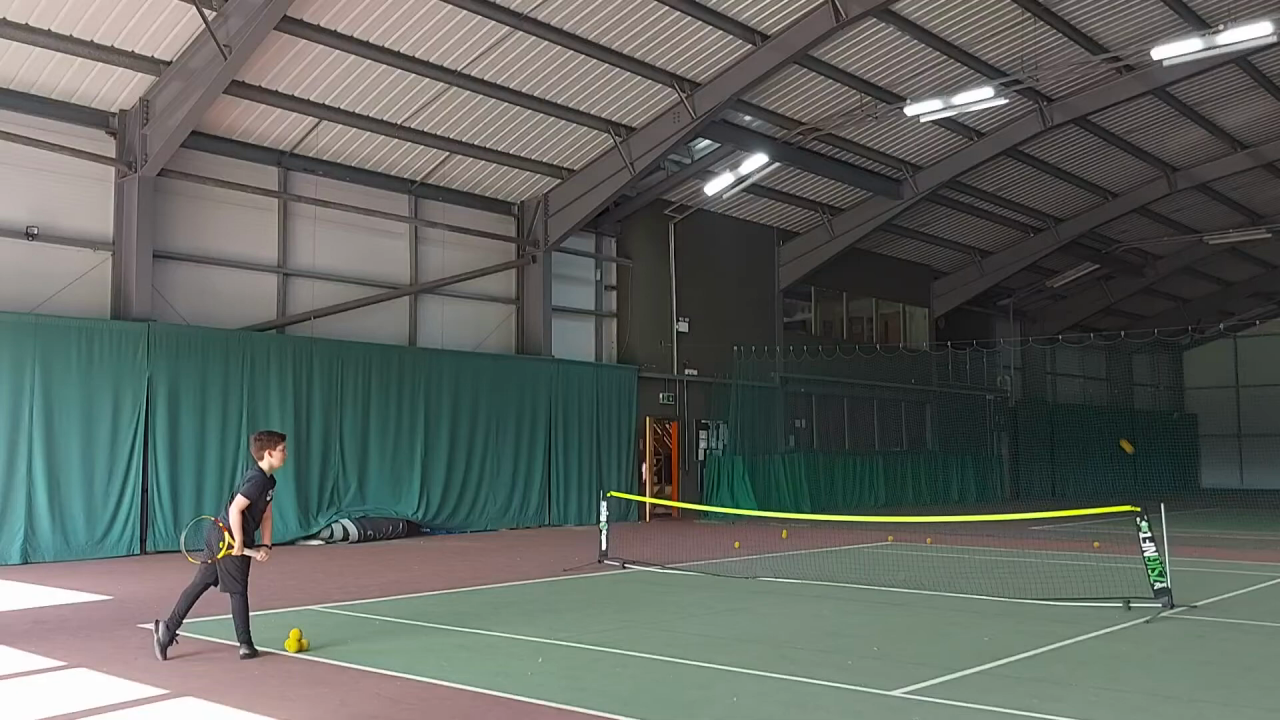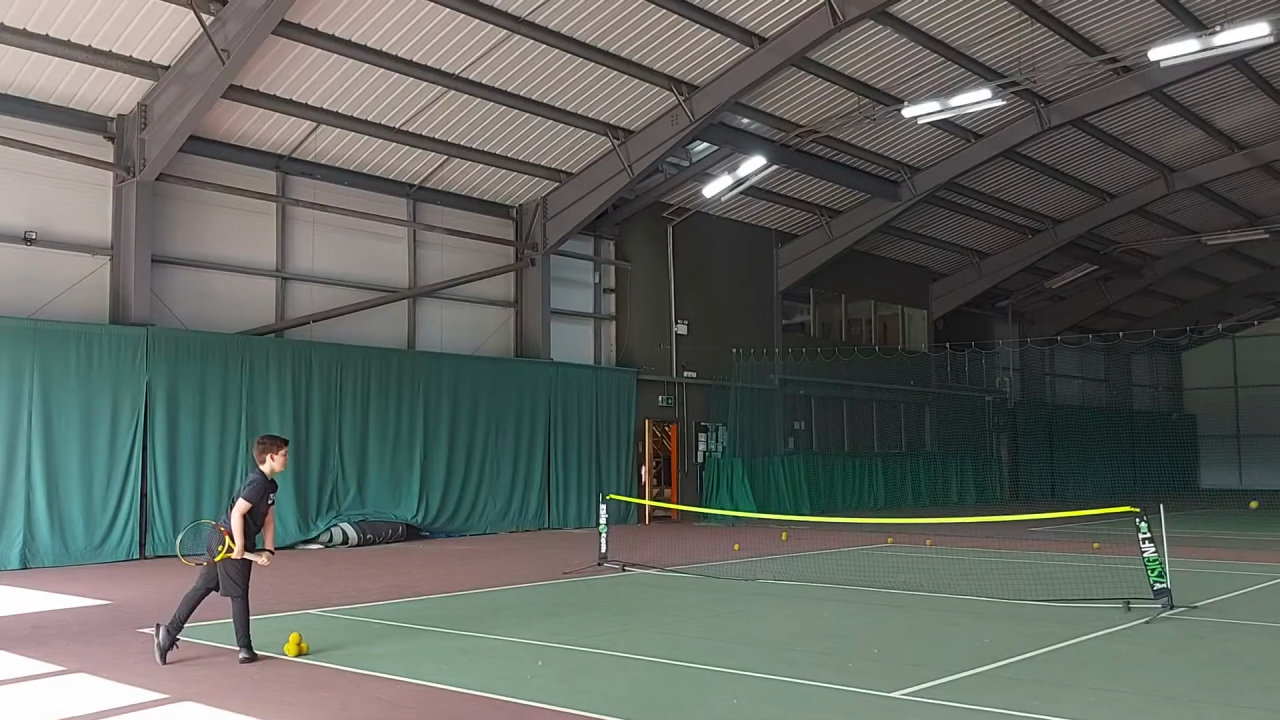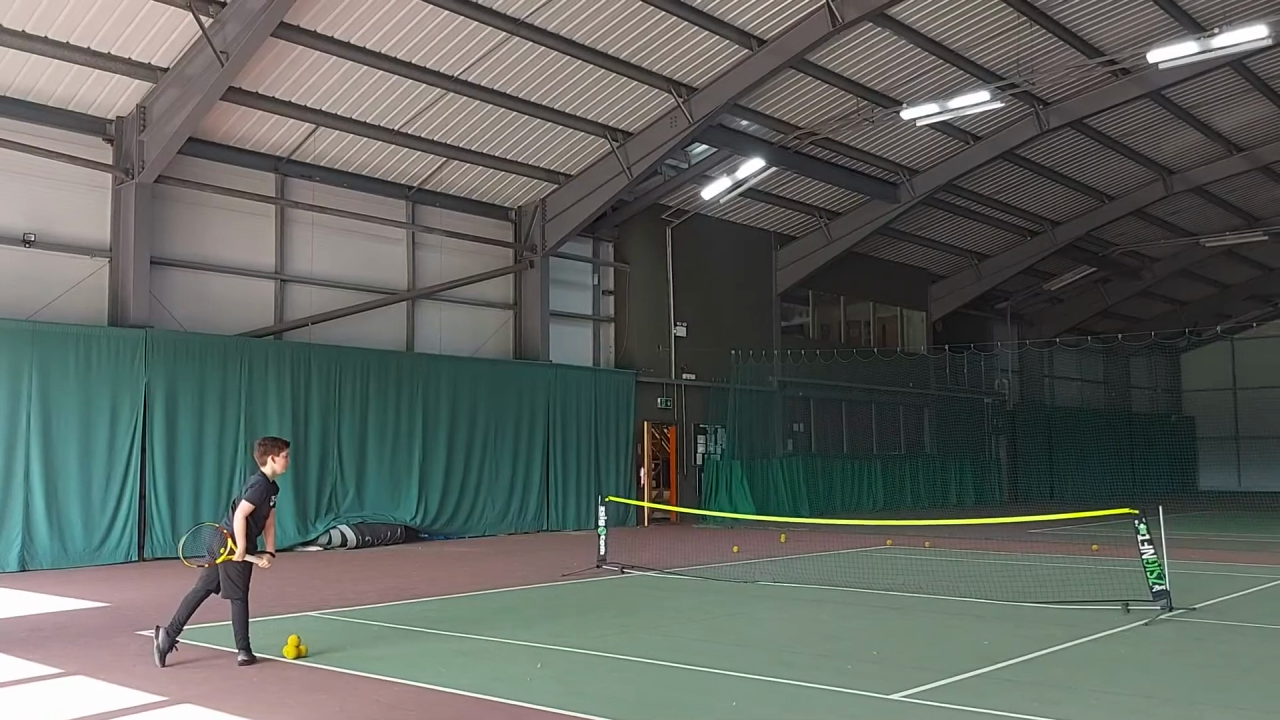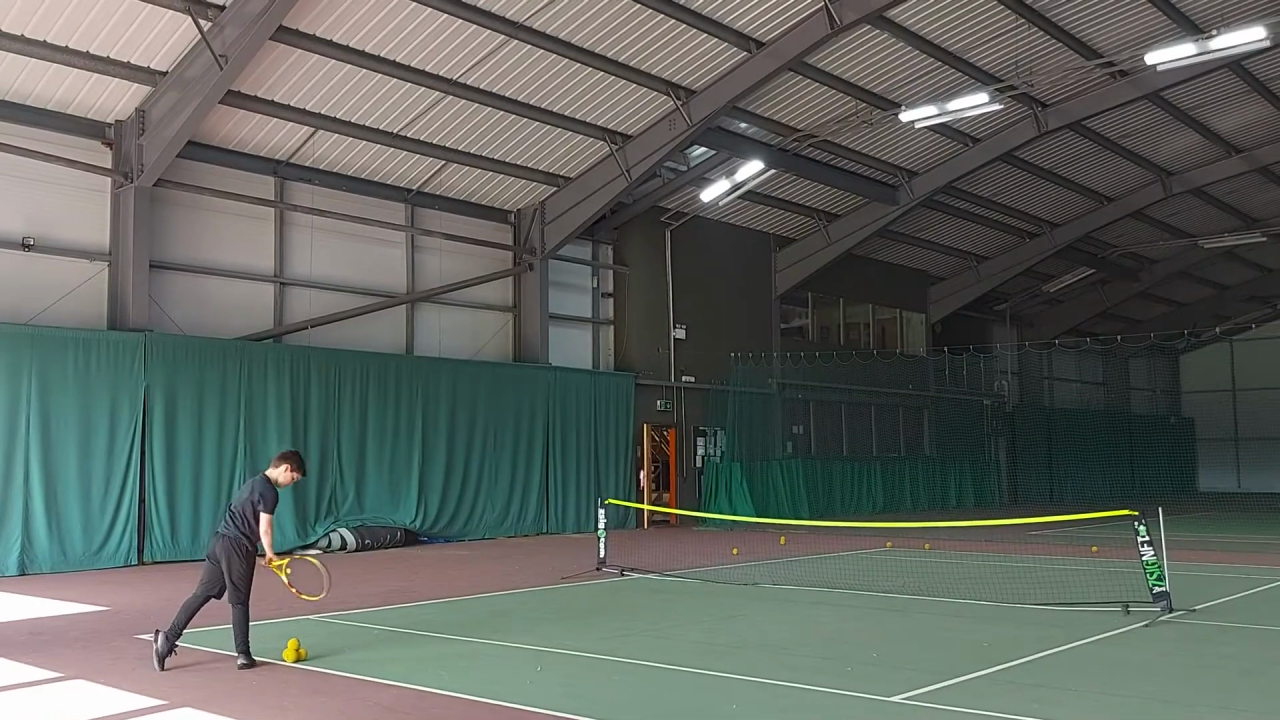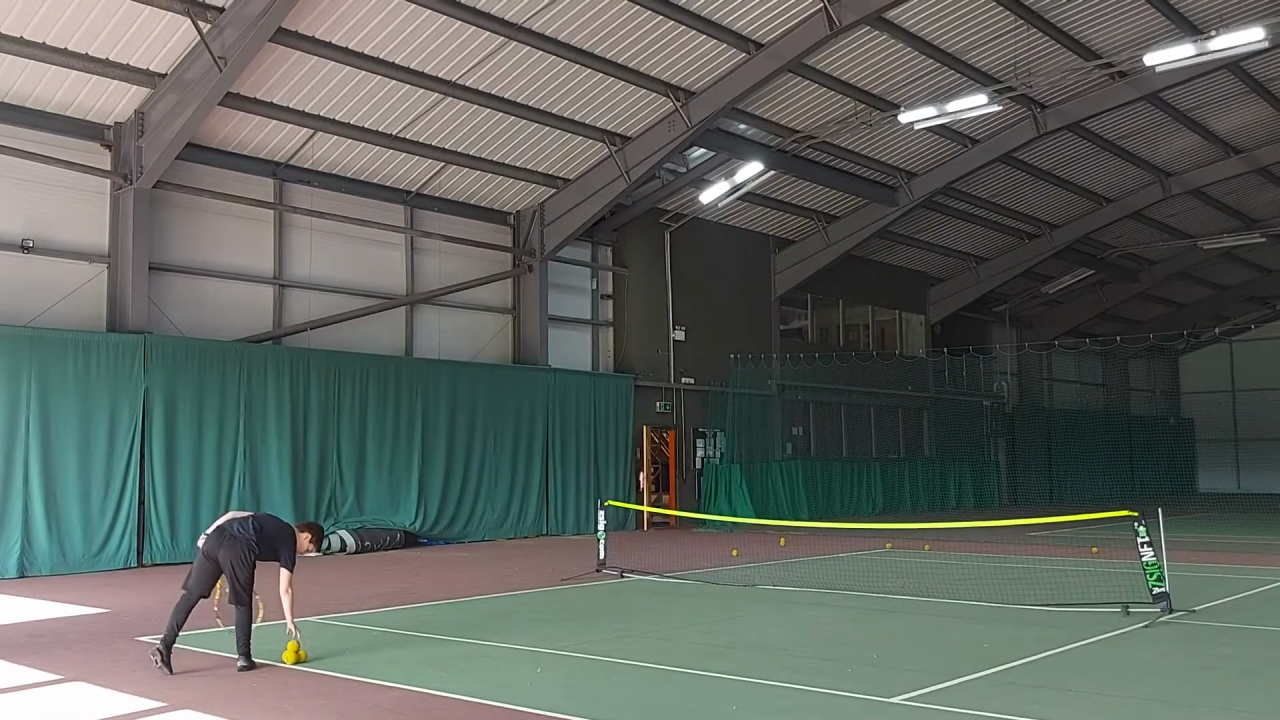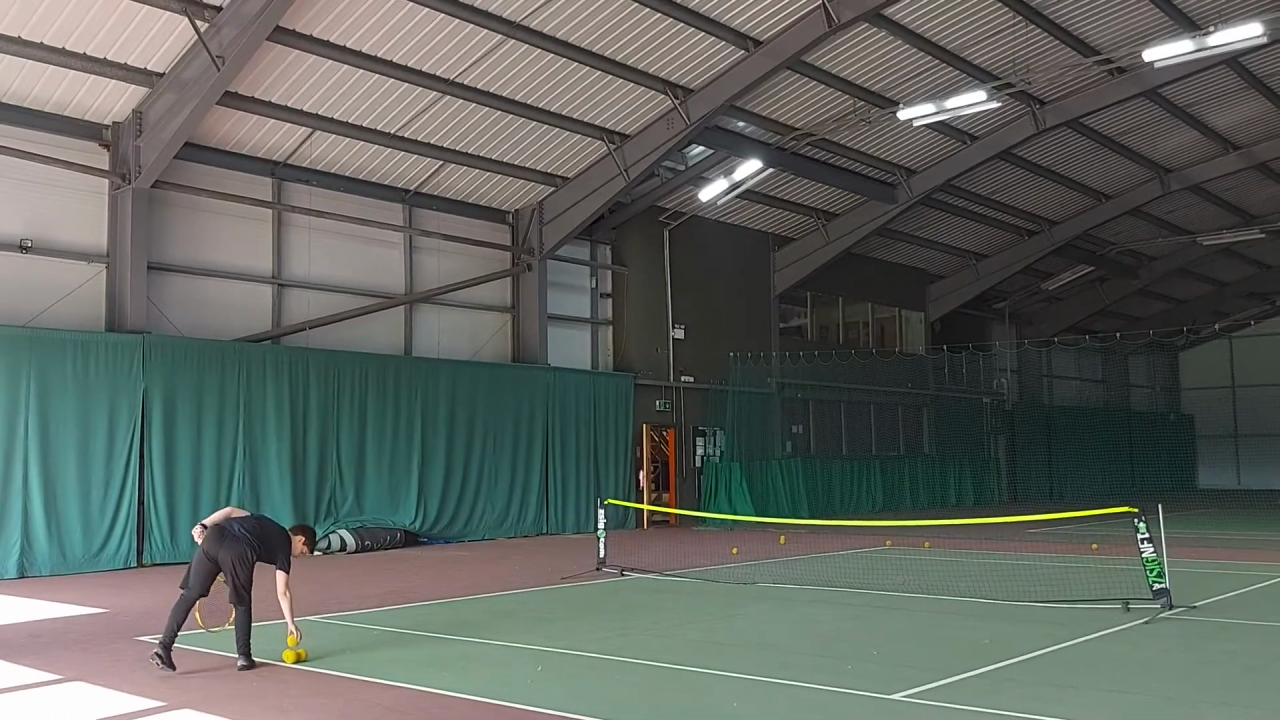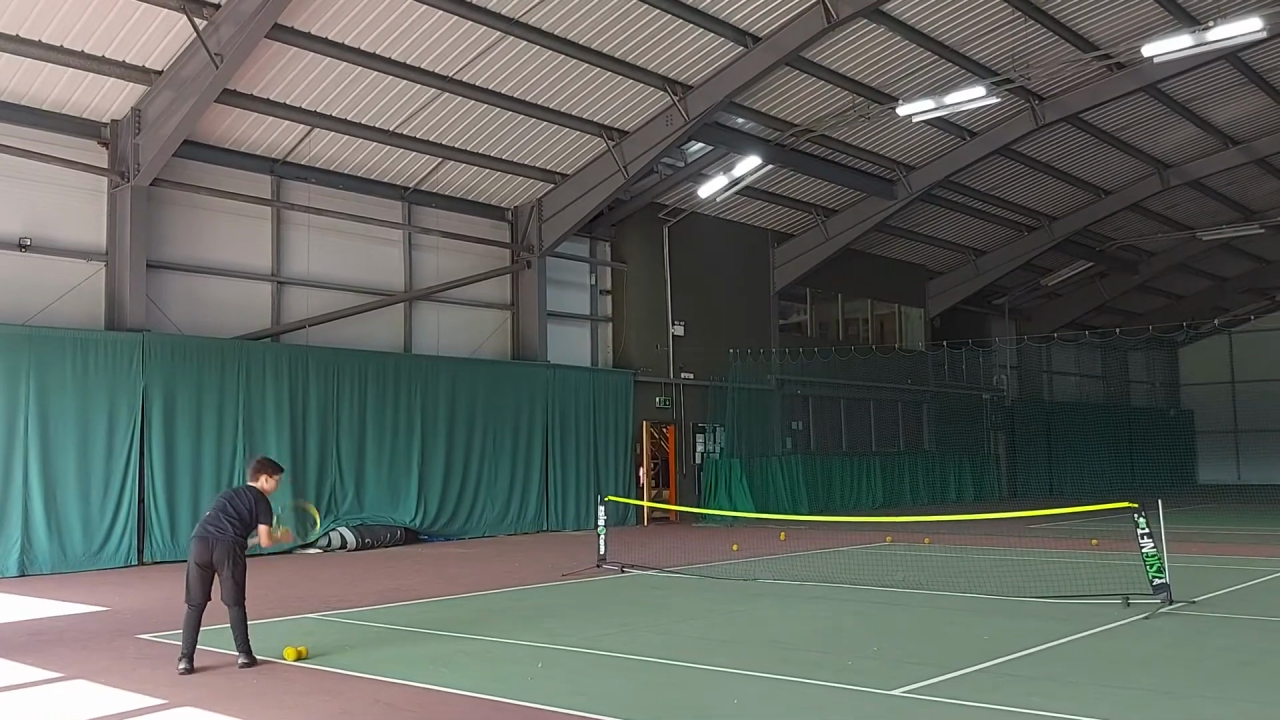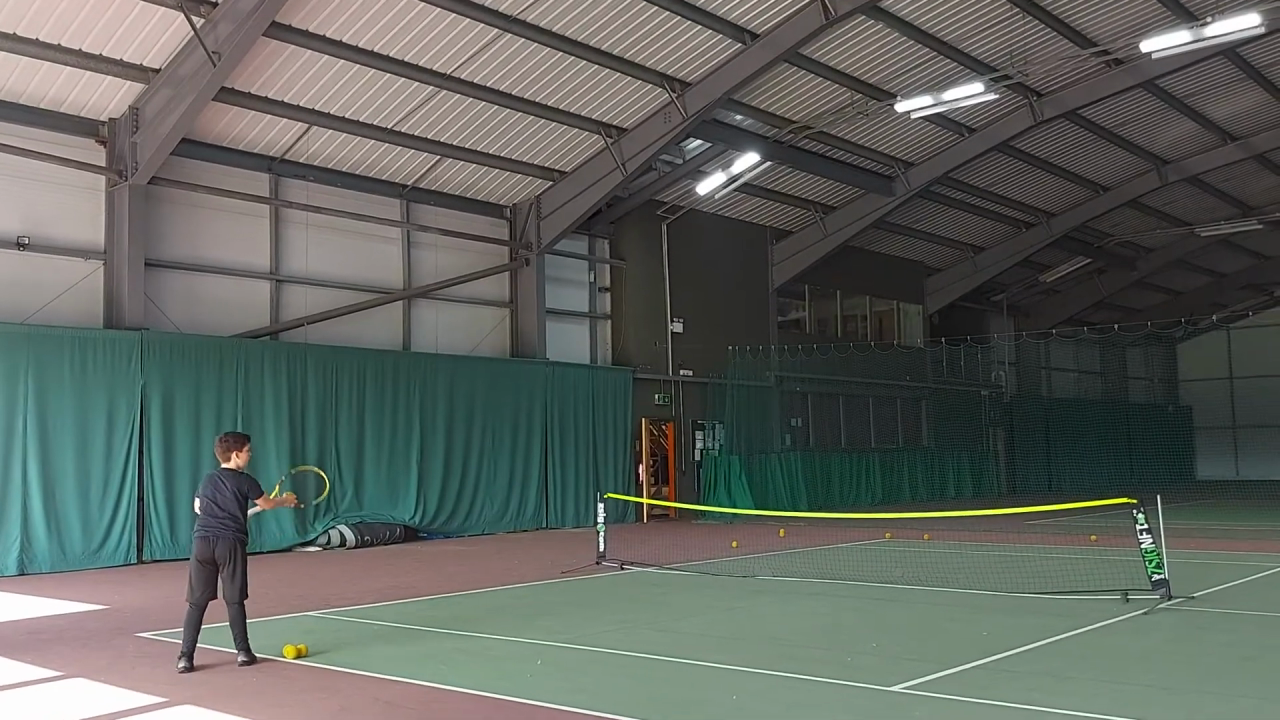
dt=0.5s
person 1, frame 1
left shoulder: (269, 481)
right shoulder: (257, 480)
left elbow: (266, 514)
right elbow: (235, 509)
left wrist: (266, 544)
right wrist: (239, 542)
right hip: (229, 538)
left knee: (199, 584)
right knee: (238, 591)
left ankle: (168, 628)
right ankle: (245, 645)
person 1, frame 2
left shoulder: (270, 485)
right shoulder: (258, 483)
left elbow: (268, 519)
right elbow: (237, 513)
left wrist: (268, 550)
right wrist: (240, 545)
right hip: (231, 543)
left knee: (201, 589)
right knee: (239, 596)
left ankle: (169, 633)
right ankle: (245, 649)
person 1, frame 3
left shoulder: (271, 487)
right shoulder: (260, 485)
left elbow: (269, 522)
right elbow: (240, 515)
left wrist: (269, 552)
right wrist: (242, 548)
right hip: (231, 544)
left knee: (201, 590)
right knee: (239, 598)
left ankle: (168, 634)
right ankle: (244, 651)
person 1, frame 4
left shoulder: (255, 483)
right shoulder: (269, 491)
right elbow: (264, 529)
right wrist: (270, 554)
left hip: (220, 540)
right hip: (237, 548)
left knee: (201, 594)
right knee: (239, 602)
left ankle: (168, 638)
right ankle: (243, 655)
person 1, frame 5
left shoulder: (270, 521)
right shoulder: (288, 545)
left elbow: (232, 515)
right elbow: (285, 590)
right wrist: (290, 623)
left hip: (216, 538)
right hip: (239, 550)
left knee: (191, 594)
right knee: (243, 604)
left ankle: (165, 645)
right ankle: (244, 657)
person 1, frame 6
left shoulder: (262, 521)
right shoulder: (283, 548)
left elbow: (230, 511)
right elbow: (283, 592)
left wrist: (204, 525)
right wrist: (291, 624)
left hip: (214, 538)
right hip: (239, 551)
left knee: (189, 595)
right knee: (242, 604)
left ankle: (164, 646)
right ankle: (244, 656)
person 1, frame 7
left shoulder: (229, 493)
right shoulder: (262, 501)
right elbow: (265, 541)
right wrist: (281, 537)
left hip: (200, 542)
right hip: (229, 548)
left knee: (195, 604)
right knee: (235, 603)
left ankle: (186, 659)
right ankle: (244, 654)
person 1, frame 8
left shoulder: (208, 479)
right shoulder: (245, 481)
right elbow: (266, 504)
right wrist: (285, 500)
left hip: (202, 541)
right hip: (230, 543)
left knee: (197, 602)
right knee: (234, 600)
left ankle: (186, 657)
right ankle: (243, 651)
